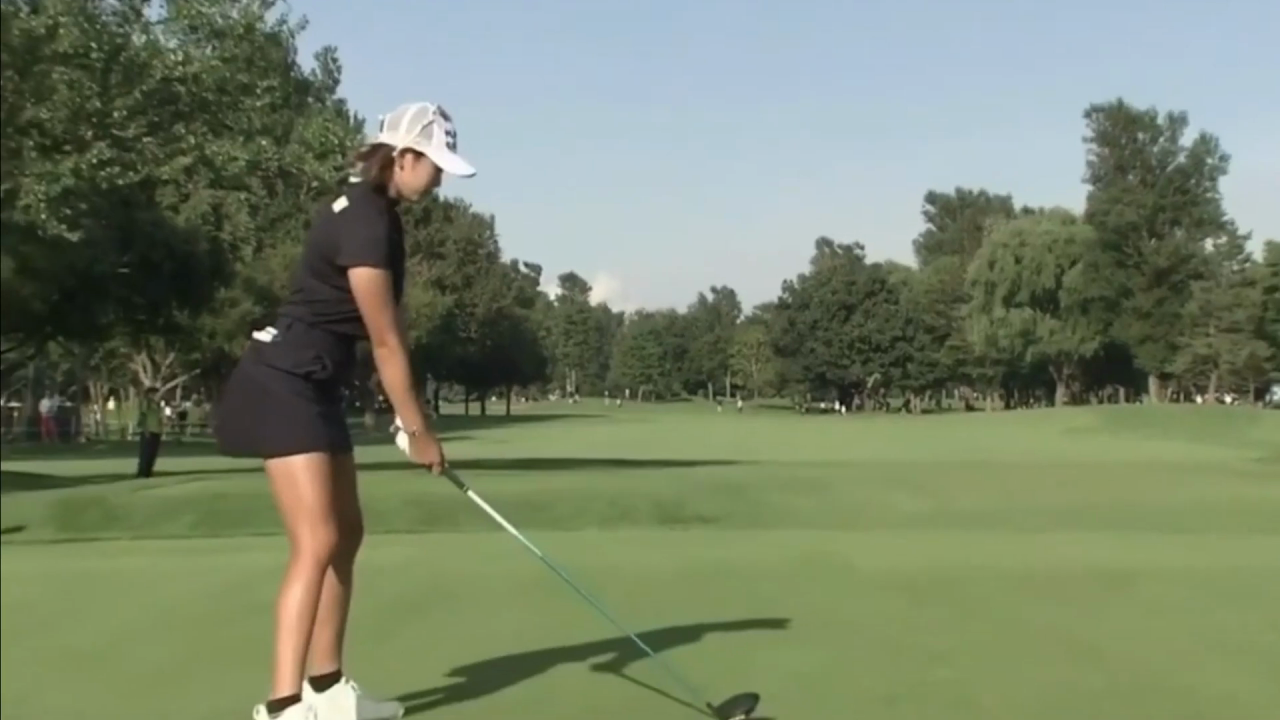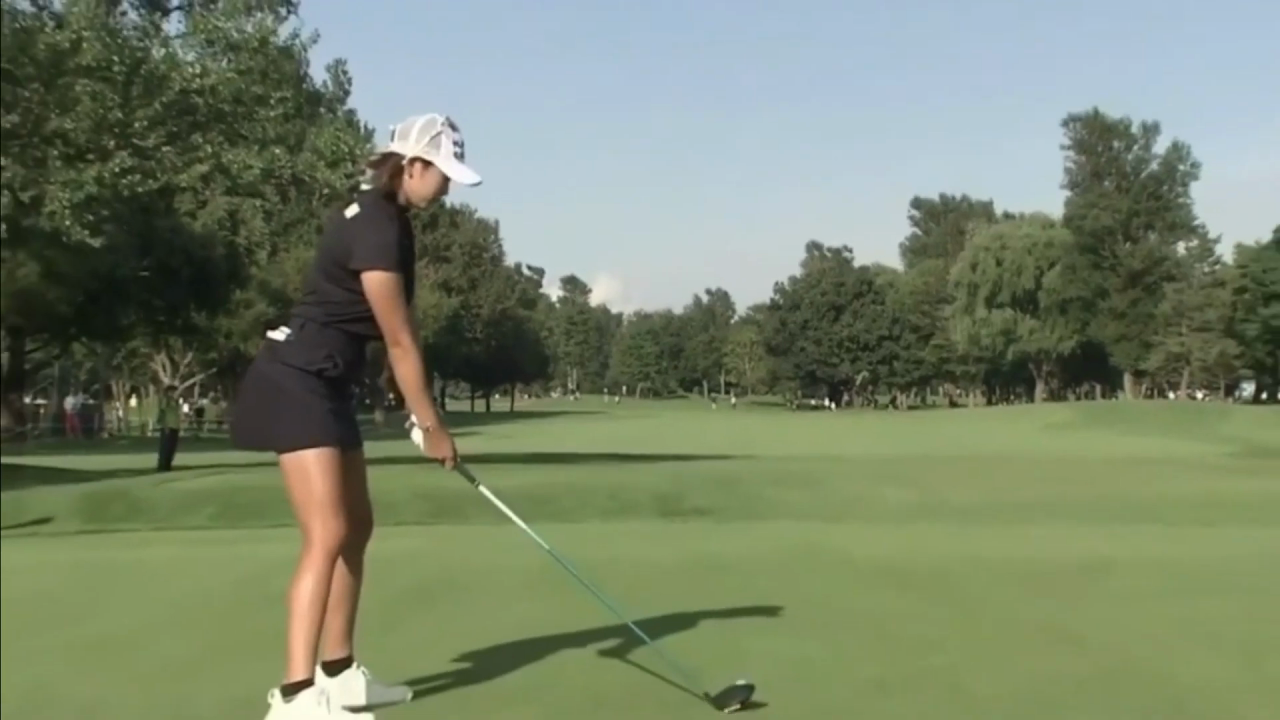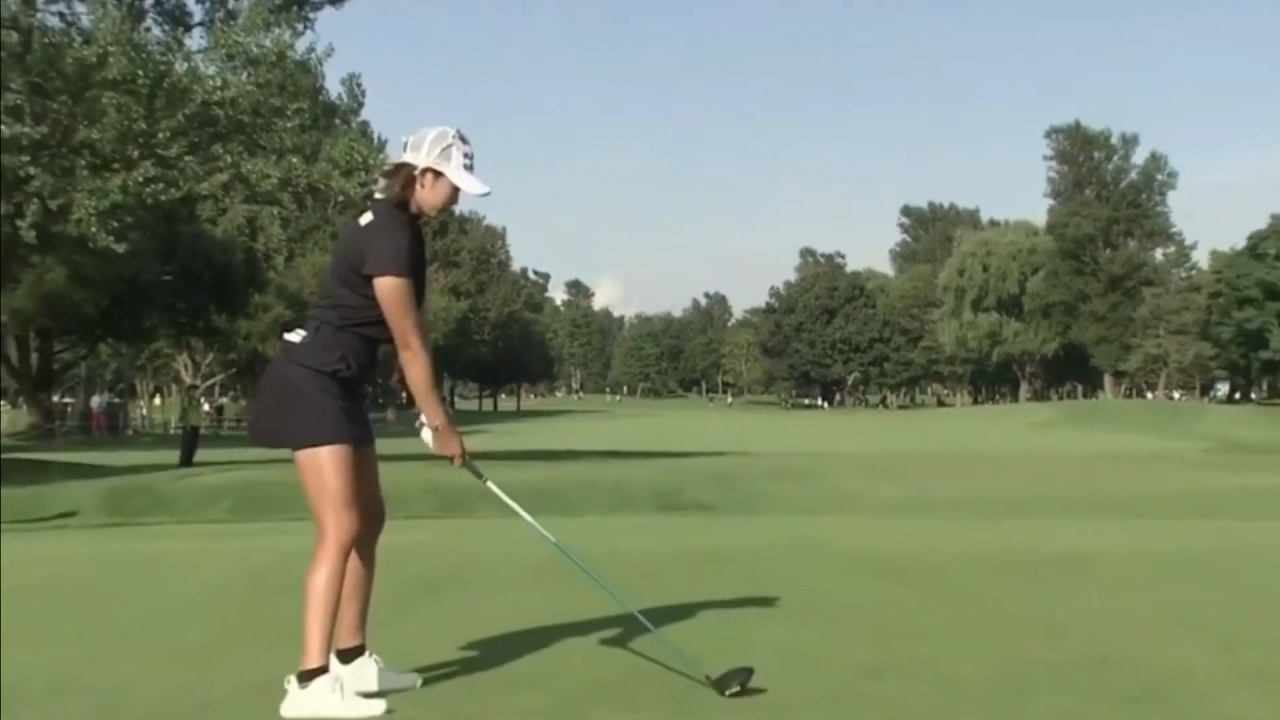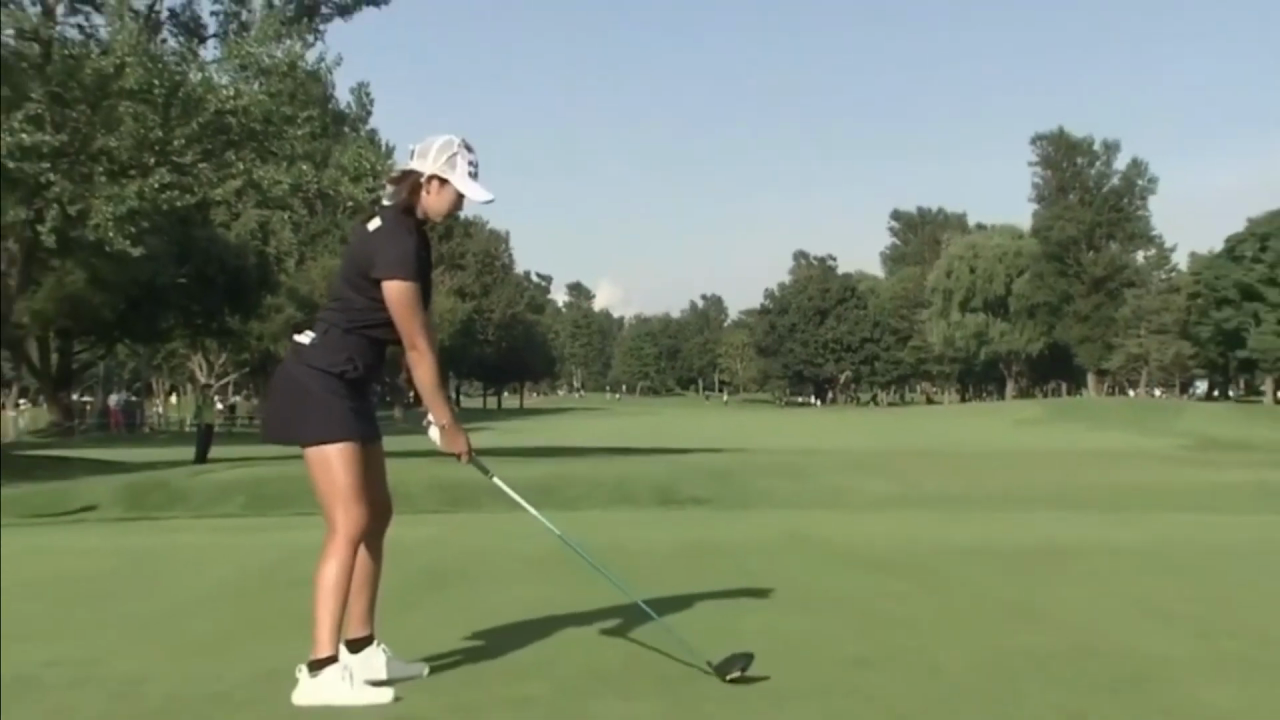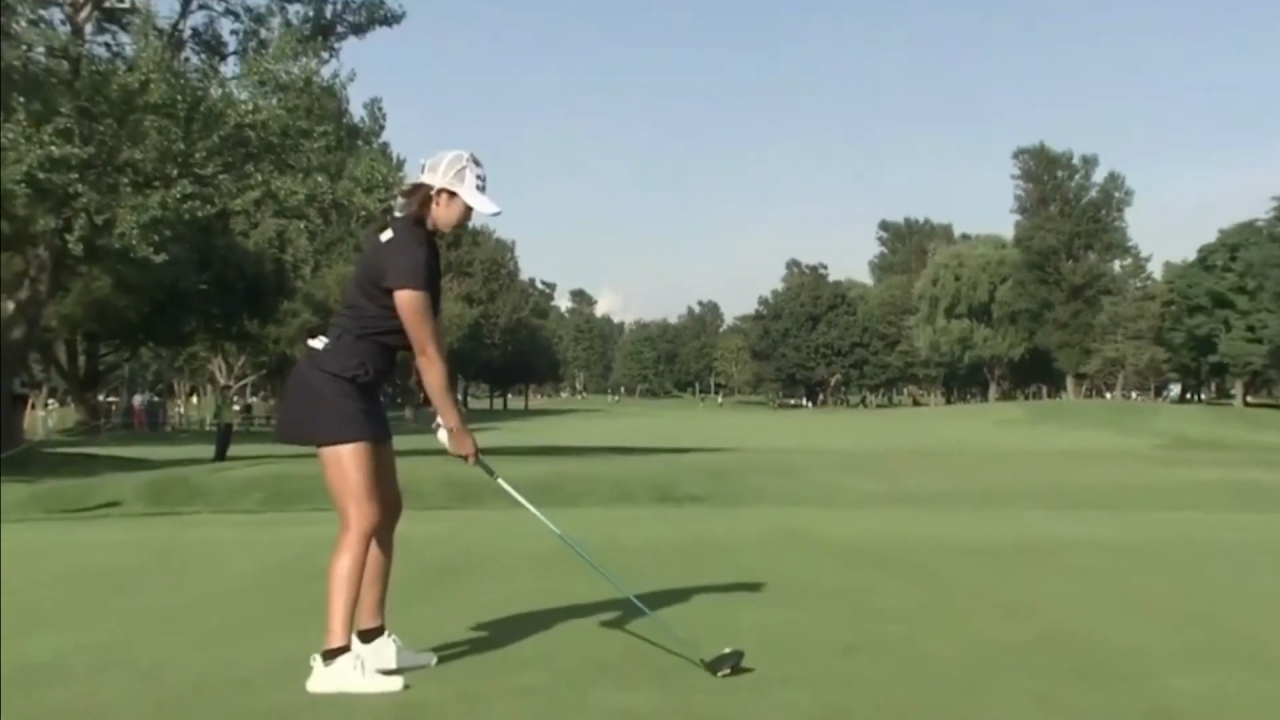
dt=0.2s
person 1, frame 1
left shoulder: (375, 212)
right shoulder: (365, 222)
left elbow: (386, 329)
right elbow: (386, 341)
left wrist: (410, 418)
right wrist: (418, 431)
left hip: (312, 386)
right hip: (283, 385)
left knee: (344, 534)
right knee: (317, 542)
person 1, frame 2
left shoulder: (385, 217)
right shoulder: (376, 227)
left elbow: (398, 333)
right elbow: (399, 341)
left wrist: (422, 415)
right wrist: (432, 426)
left hip: (324, 384)
right hip: (297, 383)
left knee: (355, 526)
right knee: (328, 534)
person 1, frame 3
left shoulder: (397, 225)
right shoulder: (389, 234)
left elbow: (409, 336)
right elbow: (410, 343)
left wrist: (431, 414)
right wrist: (441, 424)
left hip: (337, 383)
right hip: (312, 383)
left knee: (368, 519)
right knee: (341, 528)
left ankle: (350, 661)
person 1, frame 4
left shoulder: (403, 230)
right shoulder: (396, 240)
left elbow: (416, 337)
right elbow: (417, 345)
left wrist: (439, 414)
right wrist: (447, 423)
left hip: (345, 384)
right hip: (320, 382)
left knee: (375, 514)
right knee: (350, 523)
left ankle: (360, 651)
right ankle: (321, 671)
person 1, frame 5
left shoulder: (415, 241)
right shoulder: (407, 251)
left elbow: (427, 344)
right elbow: (426, 351)
left wrist: (447, 415)
right wrist: (455, 426)
left hip: (357, 386)
right hip: (333, 385)
left knee: (386, 511)
right knee: (362, 519)
left ankle: (371, 640)
right ankle: (334, 660)
